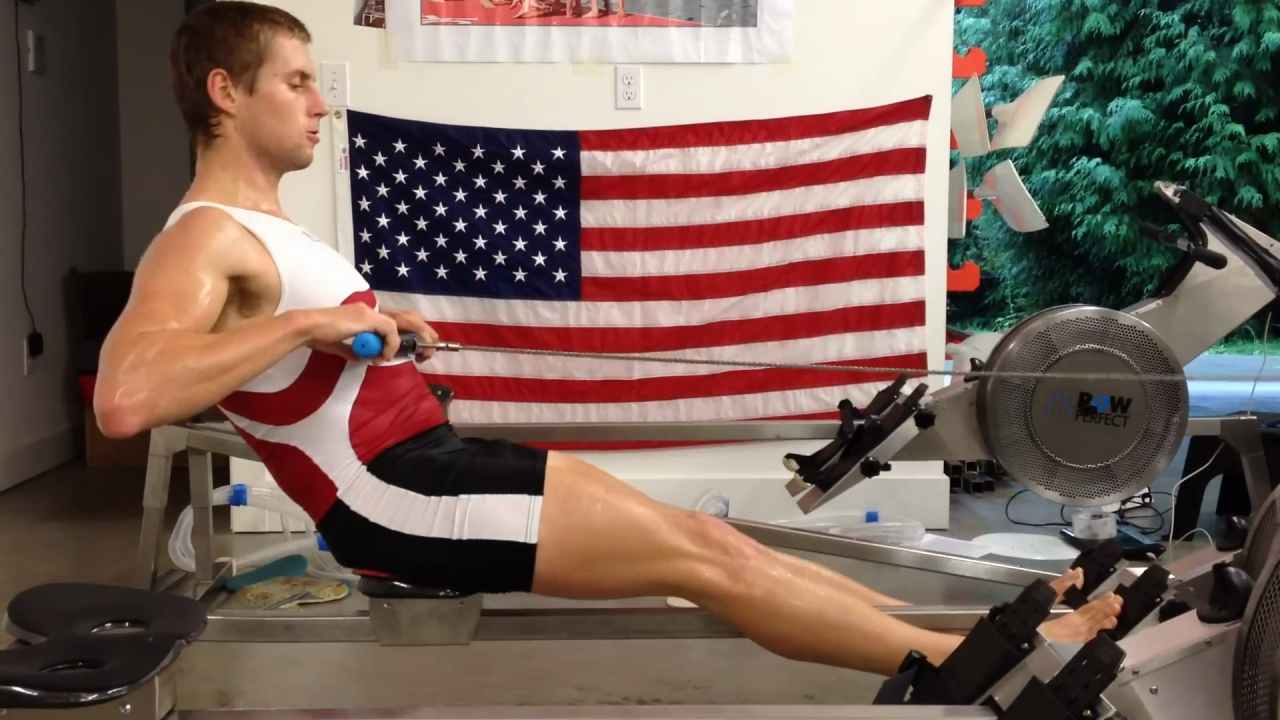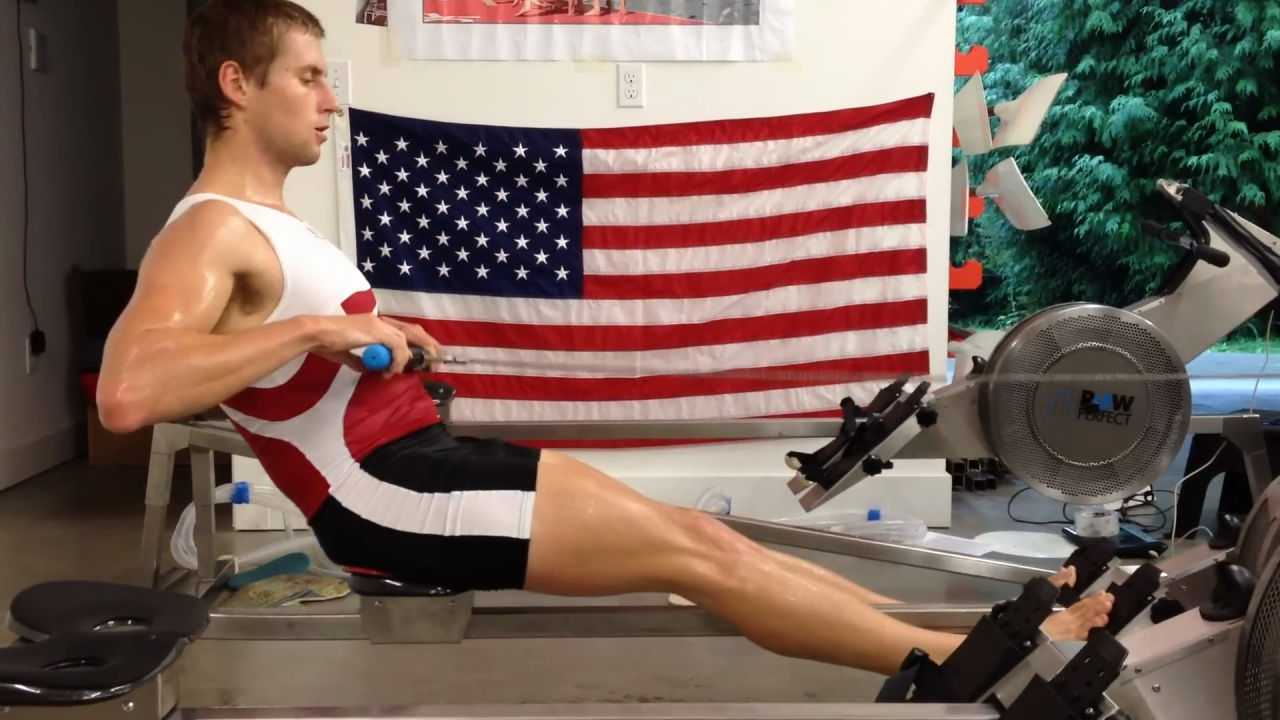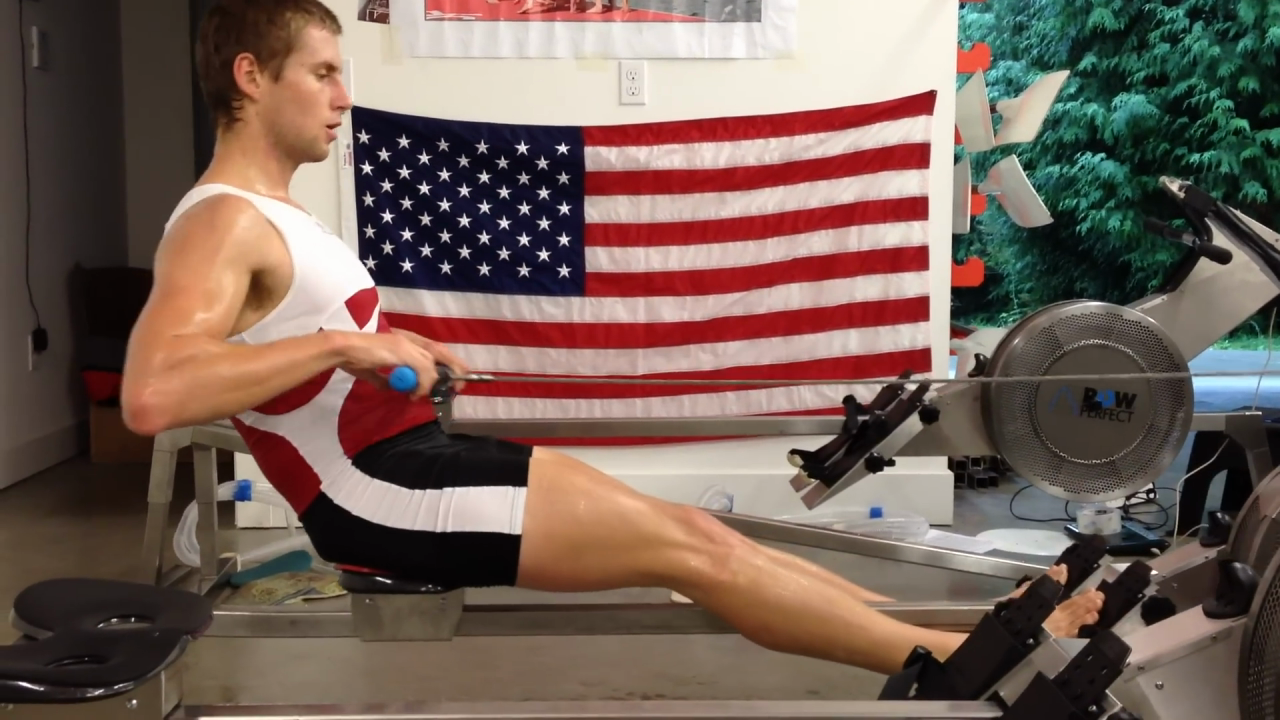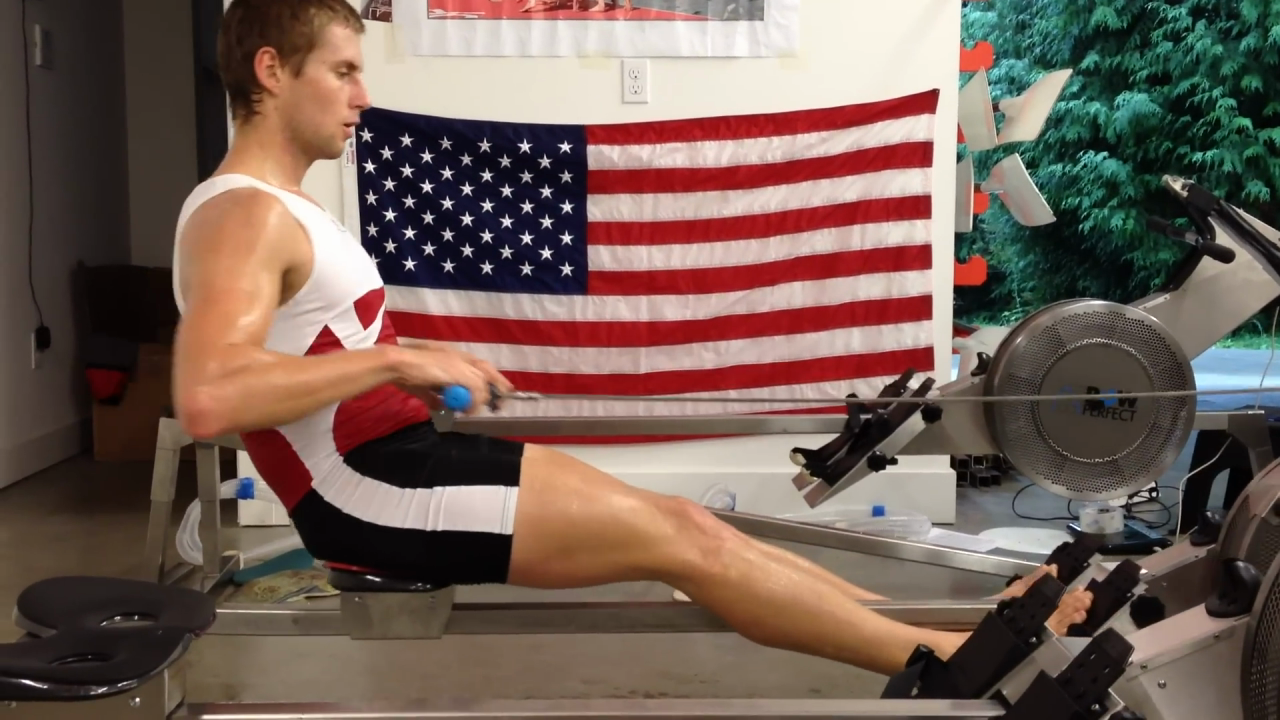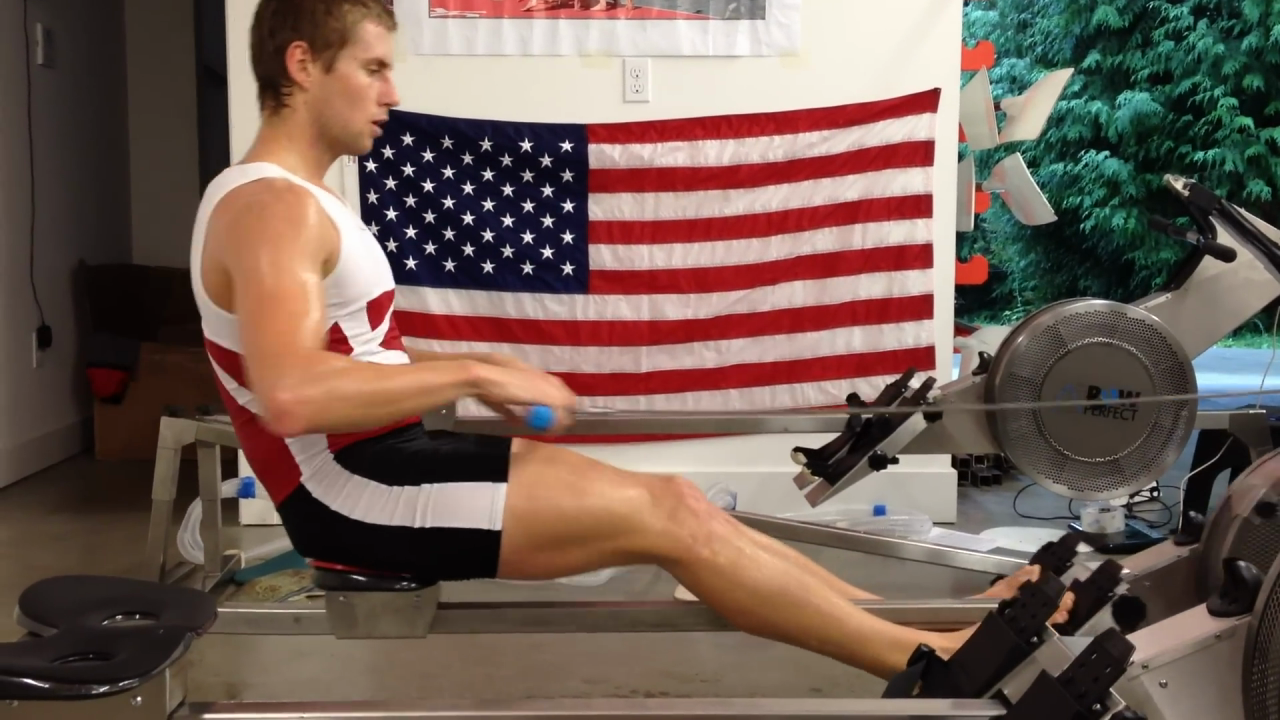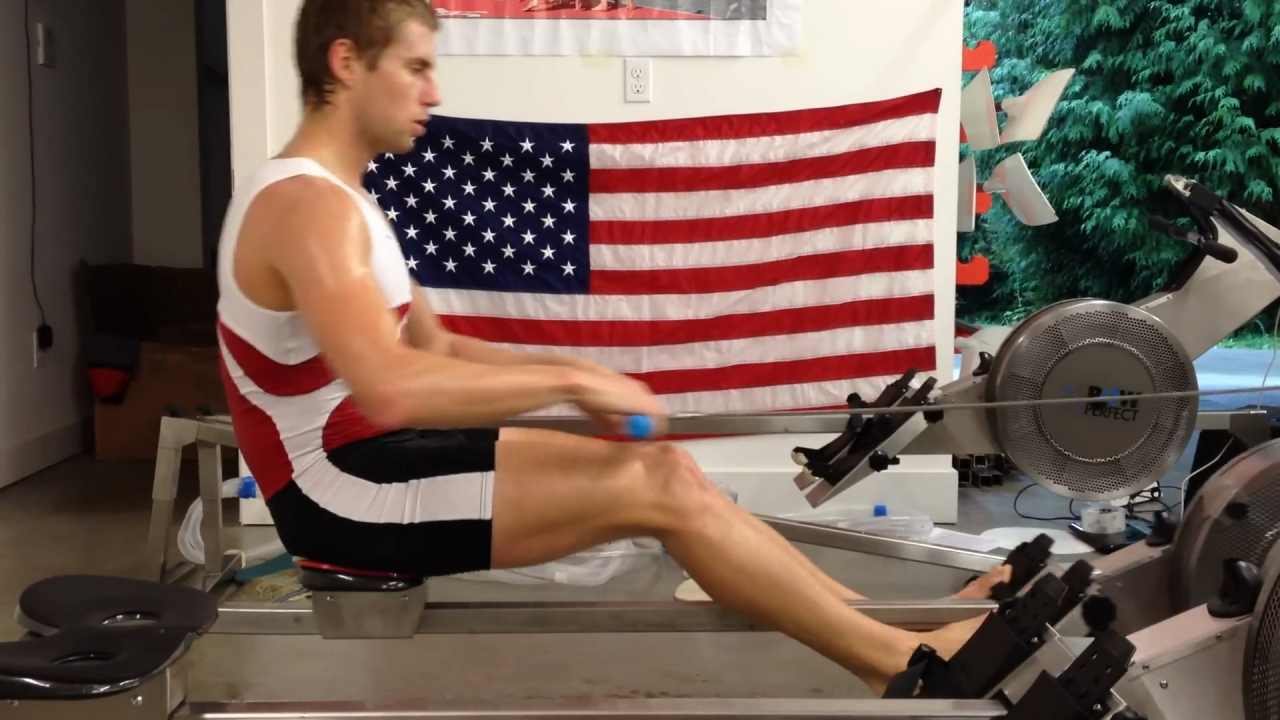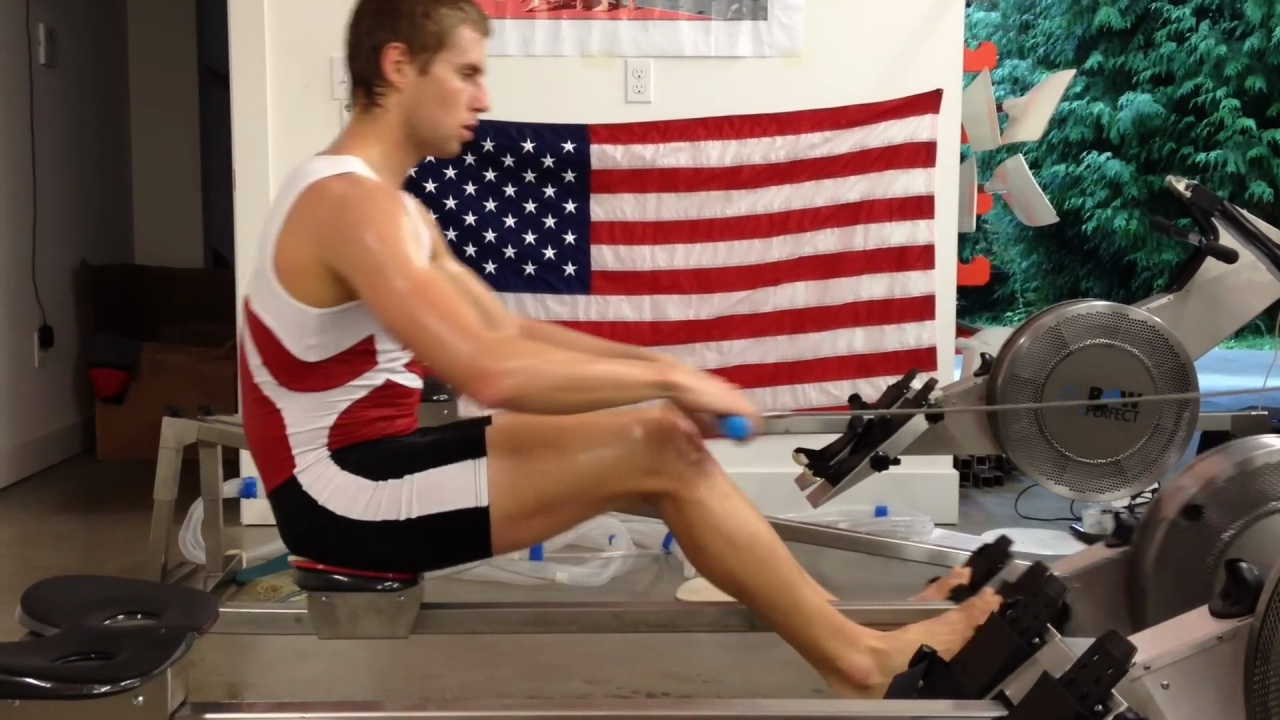
dt=0.2s
person 1, frame 1
left shoulder: (257, 231)
right shoulder: (203, 243)
right elbow: (122, 399)
left wrist: (368, 325)
right wrist: (303, 322)
left hip: (425, 464)
right hip: (399, 501)
left knee: (701, 538)
right knee: (701, 555)
left ankle: (971, 635)
person 1, frame 2
left shoulder: (259, 225)
right shoulder: (210, 234)
right elbow: (125, 393)
left wrist: (372, 336)
right wrist: (312, 329)
left hip: (419, 463)
right hip: (392, 499)
left knee: (695, 536)
right knee: (694, 550)
left ankle: (967, 636)
person 1, frame 3
left shoulder: (263, 216)
right shoulder: (221, 224)
right elbow: (151, 395)
left wrist: (382, 348)
right wrist: (339, 343)
left hip: (409, 462)
right hip: (382, 497)
left knee: (684, 528)
right knee: (686, 543)
left ankle: (954, 634)
right ankle: (963, 660)
person 1, frame 4
left shoulder: (271, 210)
right shoulder: (245, 215)
right elbow: (205, 399)
left wrist: (417, 365)
right wrist: (394, 360)
left hip: (394, 465)
right hip: (369, 494)
left knee: (678, 522)
right knee: (678, 538)
left ankle: (953, 631)
right ankle: (956, 658)
person 1, frame 5
left shoulder: (286, 198)
right shoulder: (273, 207)
right elbow: (292, 396)
left wrist: (466, 373)
right wrist: (476, 374)
left hip: (379, 468)
right hip: (358, 493)
left knee: (672, 501)
right knee: (670, 519)
left ankle: (926, 624)
right ankle: (943, 658)
person 1, frame 6
left shoulder: (324, 194)
right shoulder: (311, 205)
left elbow: (433, 349)
right elbow: (393, 390)
left wrist: (568, 377)
right wrist: (570, 378)
left hip: (369, 470)
right hip: (349, 494)
left knee: (660, 472)
right knee: (662, 487)
left ankle: (896, 626)
right ankle: (915, 658)
person 1, frame 7
left shoulder: (371, 198)
right shoulder: (356, 205)
left elbow: (506, 331)
right elbow: (492, 375)
left wrist: (652, 373)
right wrist: (667, 376)
left hip: (368, 469)
right hip: (350, 496)
left knee: (661, 434)
right knee: (661, 447)
left ankle: (862, 637)
right ankle: (868, 660)
